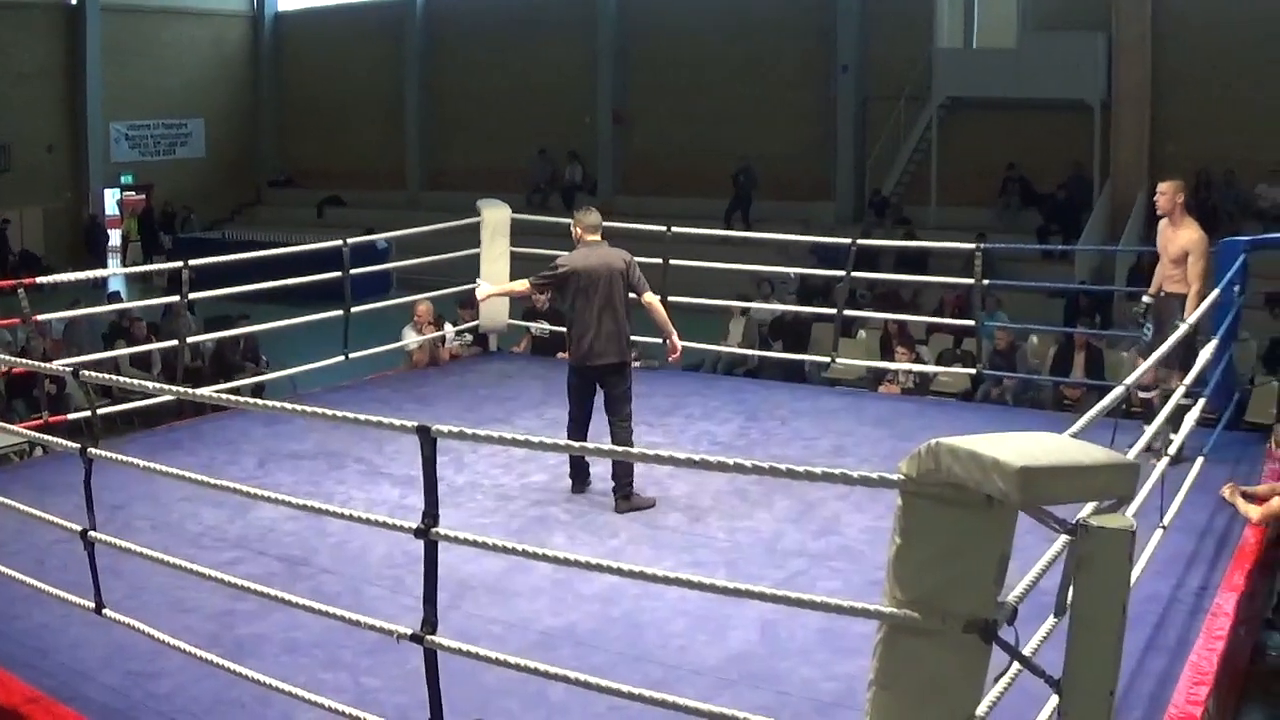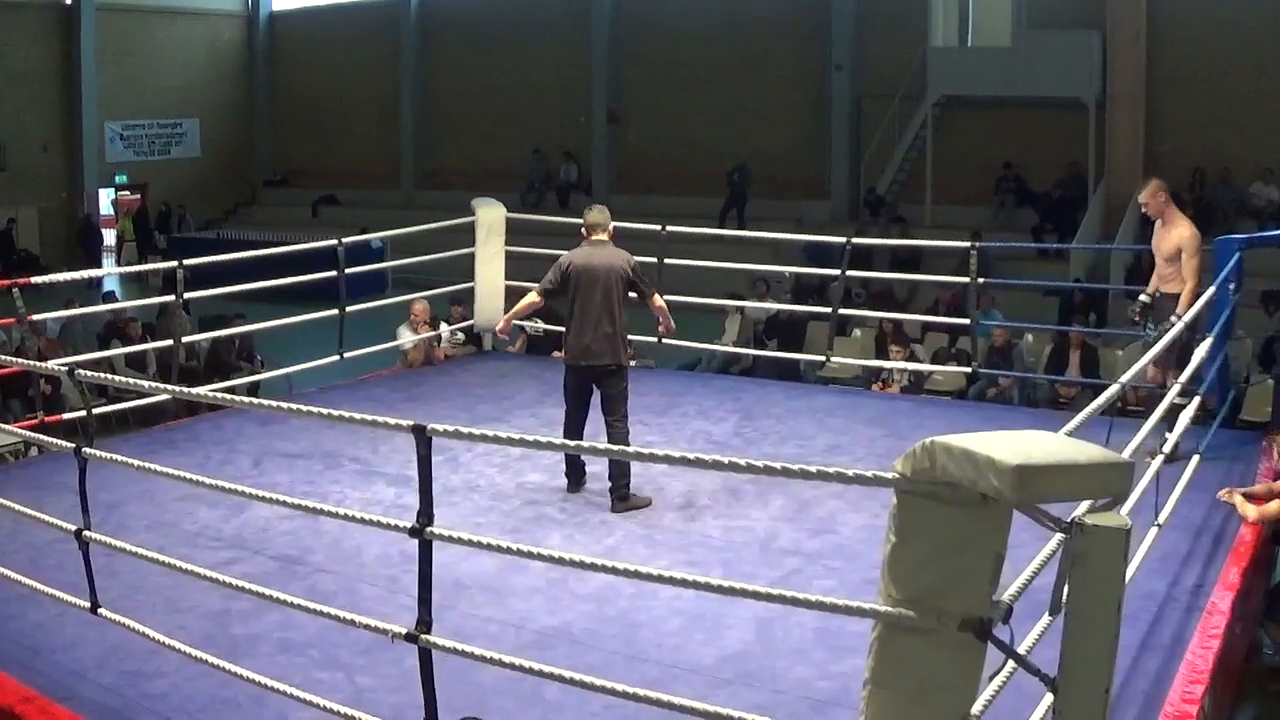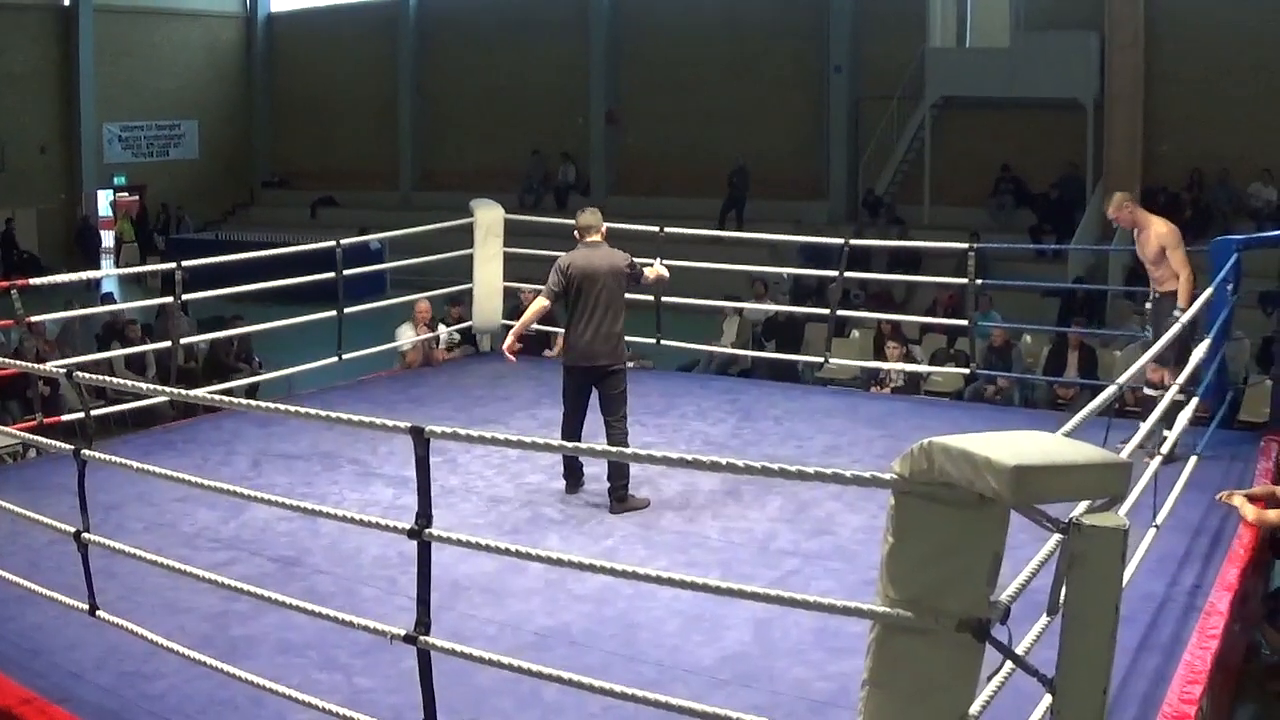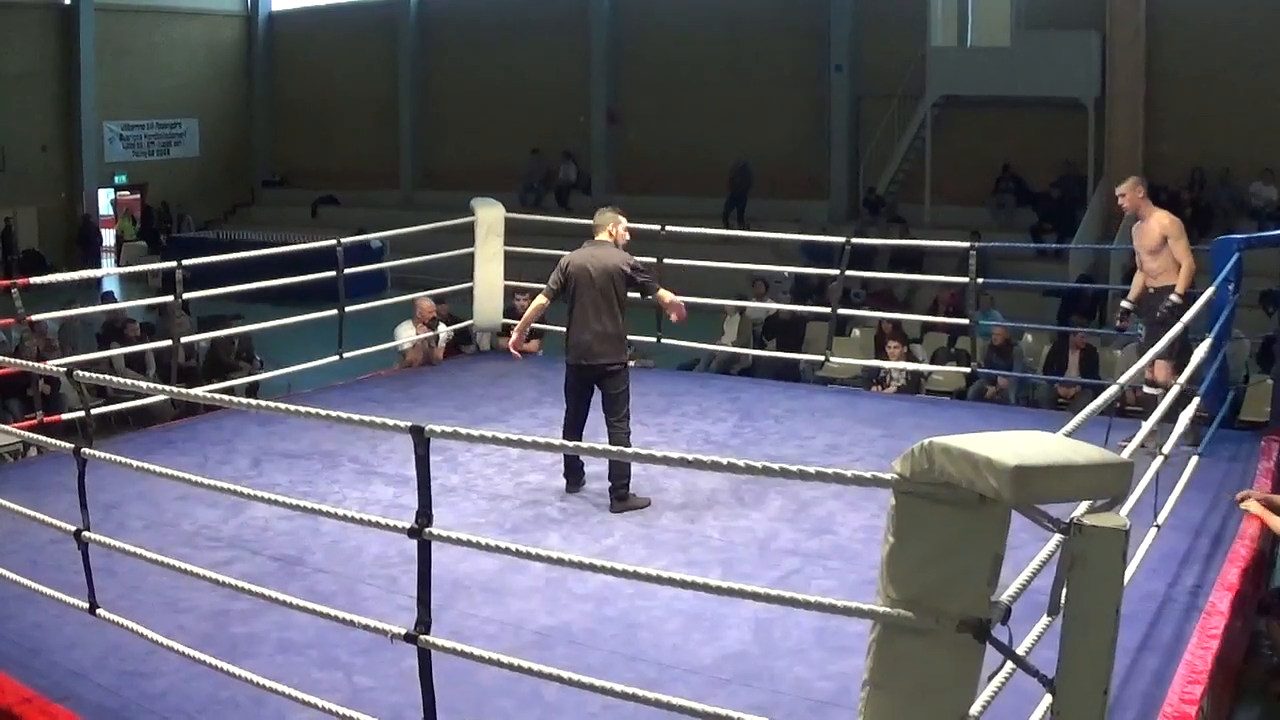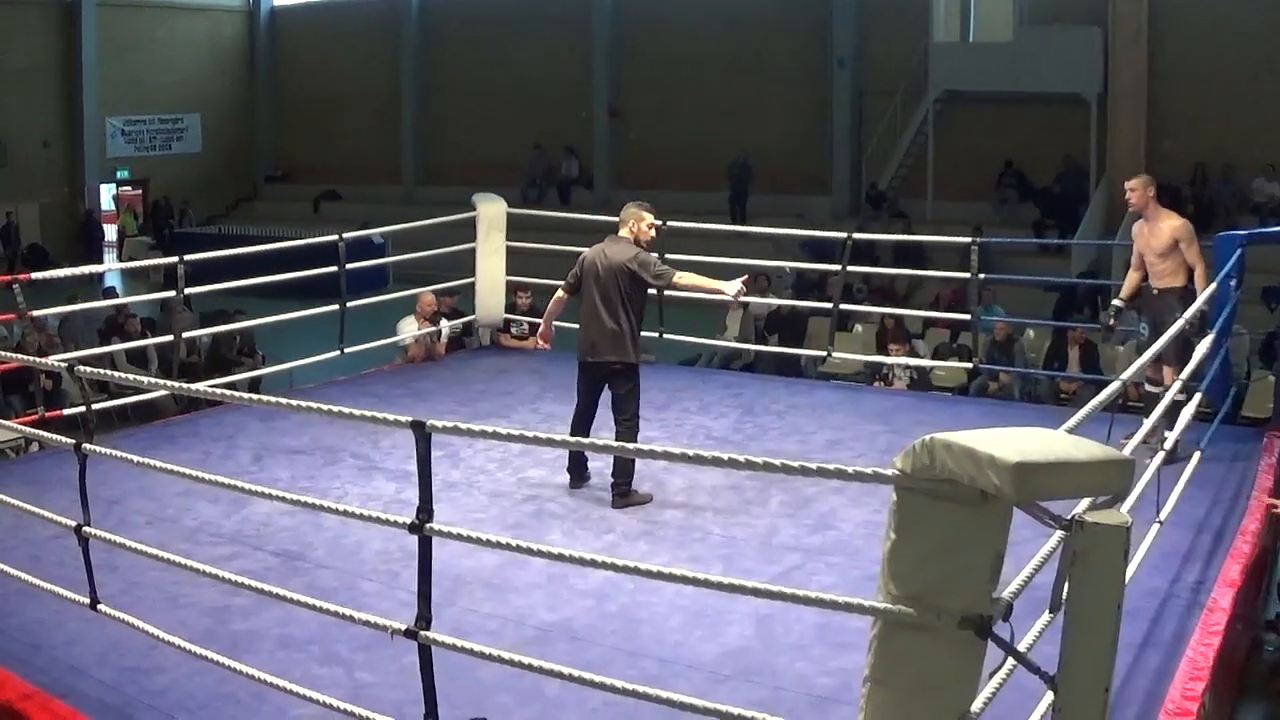
dt=0.5s
person 1, frame 1
left shoulder: (568, 263)
right shoulder: (622, 259)
left elbow: (527, 286)
right elbow: (649, 300)
left wrist: (492, 291)
right wrist: (671, 335)
left hip: (581, 357)
right hip: (616, 356)
left knee: (578, 420)
right knee: (620, 424)
left ankle: (579, 479)
right ankle: (624, 495)
person 1, frame 2
left shoulder: (570, 261)
right shoulder: (625, 261)
left elbow: (536, 298)
right elbow: (656, 302)
left wrist: (507, 320)
right wrist: (667, 322)
left hip: (577, 356)
right hip: (612, 356)
left knee: (574, 419)
right knee: (617, 425)
left ankle: (574, 478)
right ankle: (621, 495)
person 1, frame 3
left shoulder: (567, 262)
right shoulder: (620, 260)
left elbow: (543, 303)
right elbow: (645, 275)
left wrist: (514, 334)
right wrist: (657, 271)
left hip: (576, 356)
right hip: (611, 357)
left knee: (572, 420)
right knee: (616, 426)
left ankle: (572, 479)
right ankle: (619, 496)
person 1, frame 4
left shoulder: (571, 260)
right shoulder: (624, 261)
left elbow: (543, 300)
right elbow: (664, 297)
left wrist: (519, 331)
right wrist: (678, 309)
left hip: (577, 355)
right hip: (612, 356)
left knee: (573, 419)
right knee: (618, 425)
left ankle: (573, 478)
right ankle: (621, 495)
person 1, frame 5
left shoulder: (590, 255)
right shoulder: (636, 259)
left elbow: (561, 295)
right elbow: (679, 279)
left wrist: (545, 325)
right wrist: (723, 286)
left hip: (589, 352)
right hip: (621, 354)
left knee: (583, 413)
right knee: (626, 423)
left ankle: (576, 473)
right ankle: (622, 492)
person 2, frame 1
left shoulder: (1195, 237)
right shoulder: (1162, 225)
left elbow: (1196, 286)
left wrist: (1184, 325)
right wrist: (1147, 299)
left hip: (1181, 305)
right hip: (1162, 301)
left knee: (1177, 378)
right ankle: (1154, 435)
person 2, frame 2
left shoulder: (1187, 234)
right shoulder: (1159, 225)
left elbow: (1191, 283)
left wrist: (1175, 321)
right wrist: (1144, 299)
left hip: (1178, 306)
right hip: (1160, 302)
left knee: (1173, 376)
right knee: (1155, 374)
left ankle: (1171, 442)
right ankle: (1191, 407)
person 2, frame 3
left shoulder: (1164, 231)
right shoulder: (1138, 233)
left elbow: (1186, 275)
left wrist: (1179, 315)
right wrist: (1151, 306)
left hip: (1175, 304)
right hip: (1160, 302)
left knee: (1171, 374)
right knee: (1153, 372)
left ankle: (1171, 438)
person 2, frame 4
left shoulder: (1167, 222)
right shoulder: (1137, 229)
left elbow: (1188, 264)
left wrist: (1175, 300)
right wrist: (1127, 305)
left hip: (1170, 298)
right hip: (1149, 299)
left knee: (1163, 374)
right knee: (1149, 371)
right ankle: (1149, 431)
person 2, frame 5
left shoulder: (1177, 226)
right shoulder: (1137, 229)
left elbow: (1199, 267)
left wrist: (1200, 309)
right wrist: (1117, 304)
left hip: (1176, 300)
right hip: (1151, 298)
left knee: (1172, 373)
right knee: (1152, 368)
left ankle: (1169, 439)
